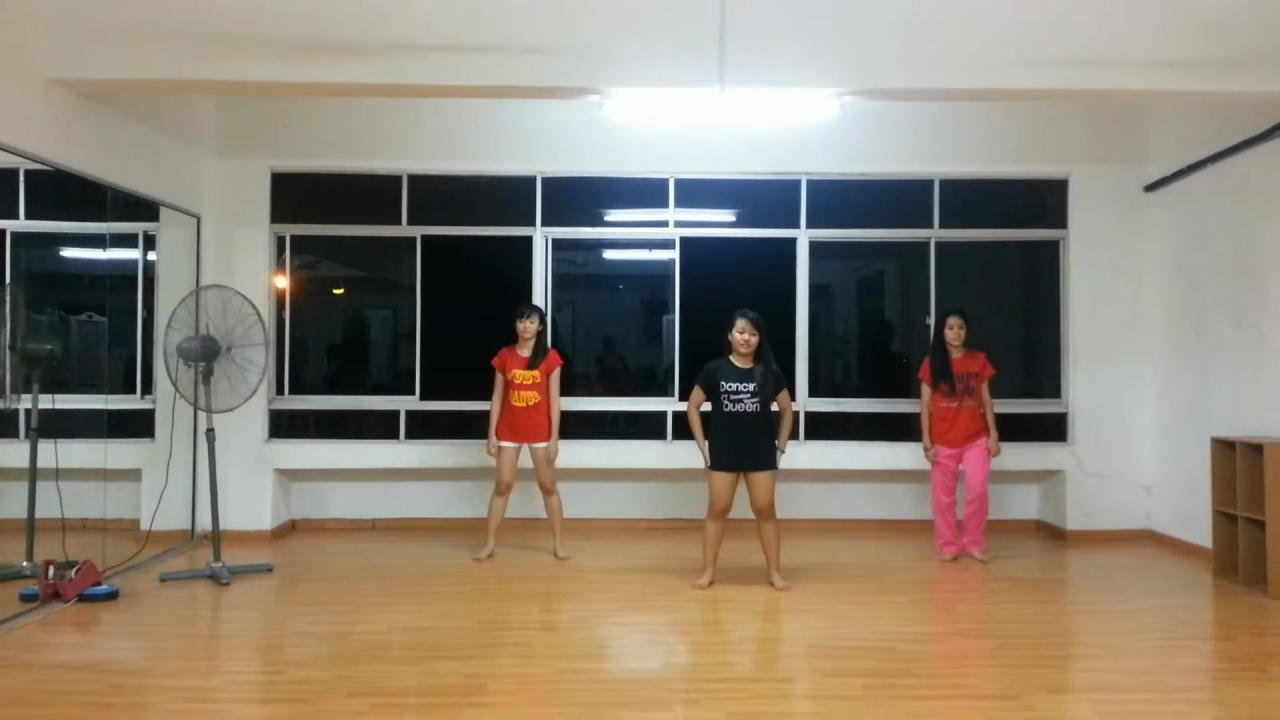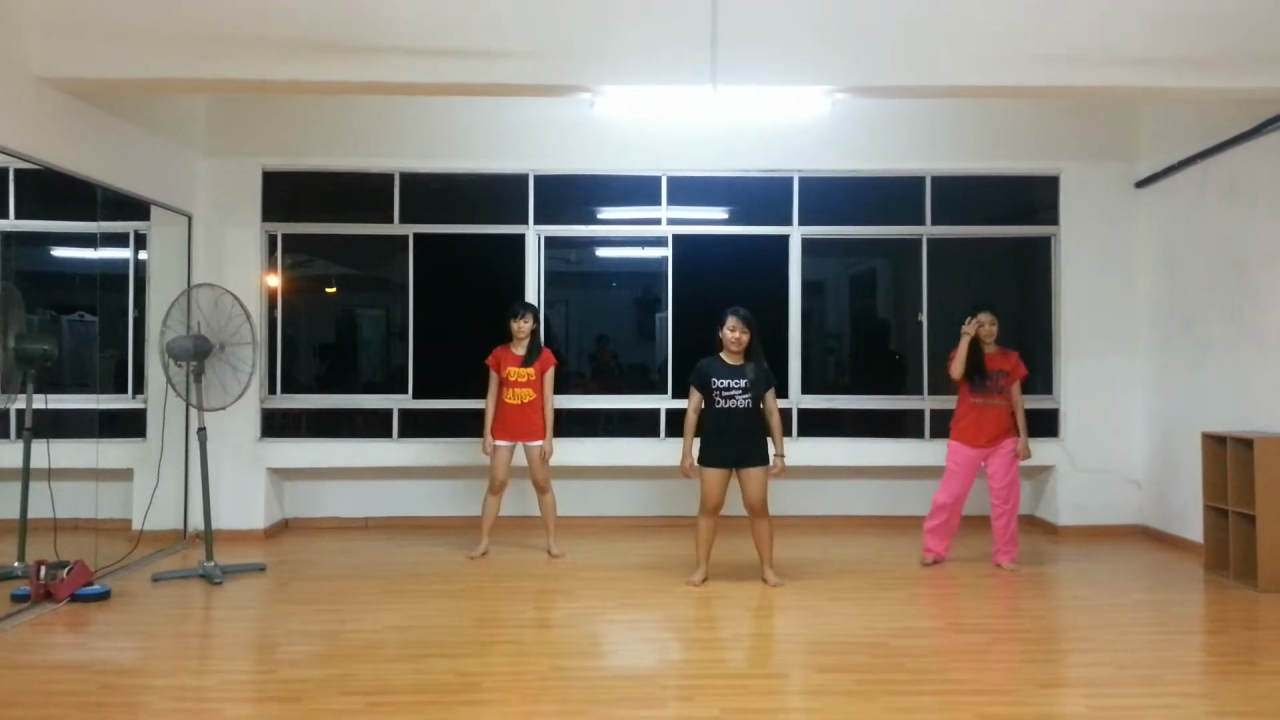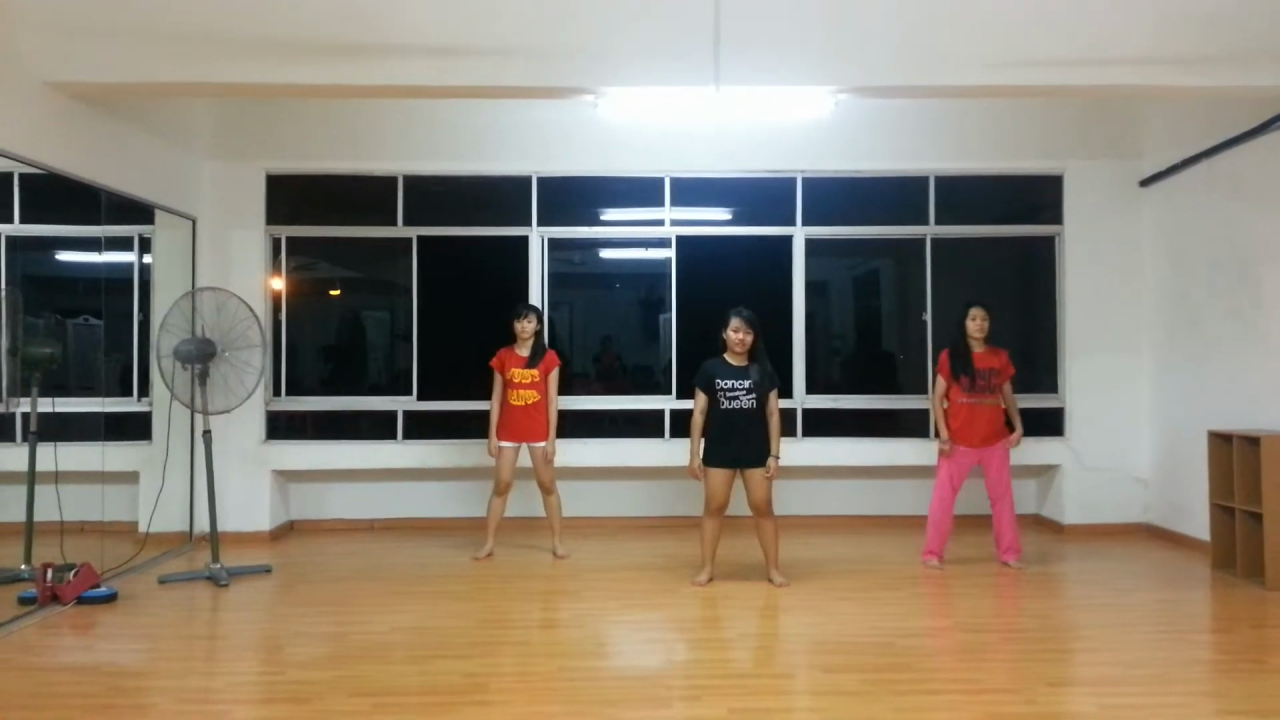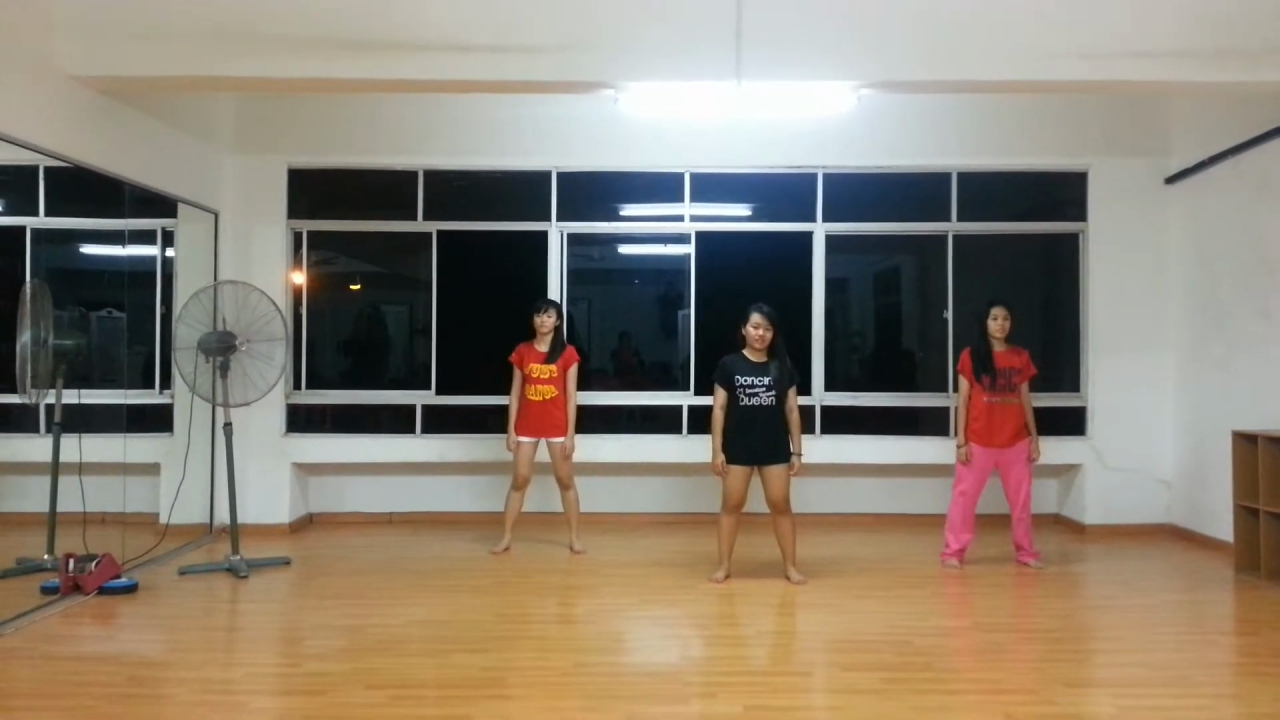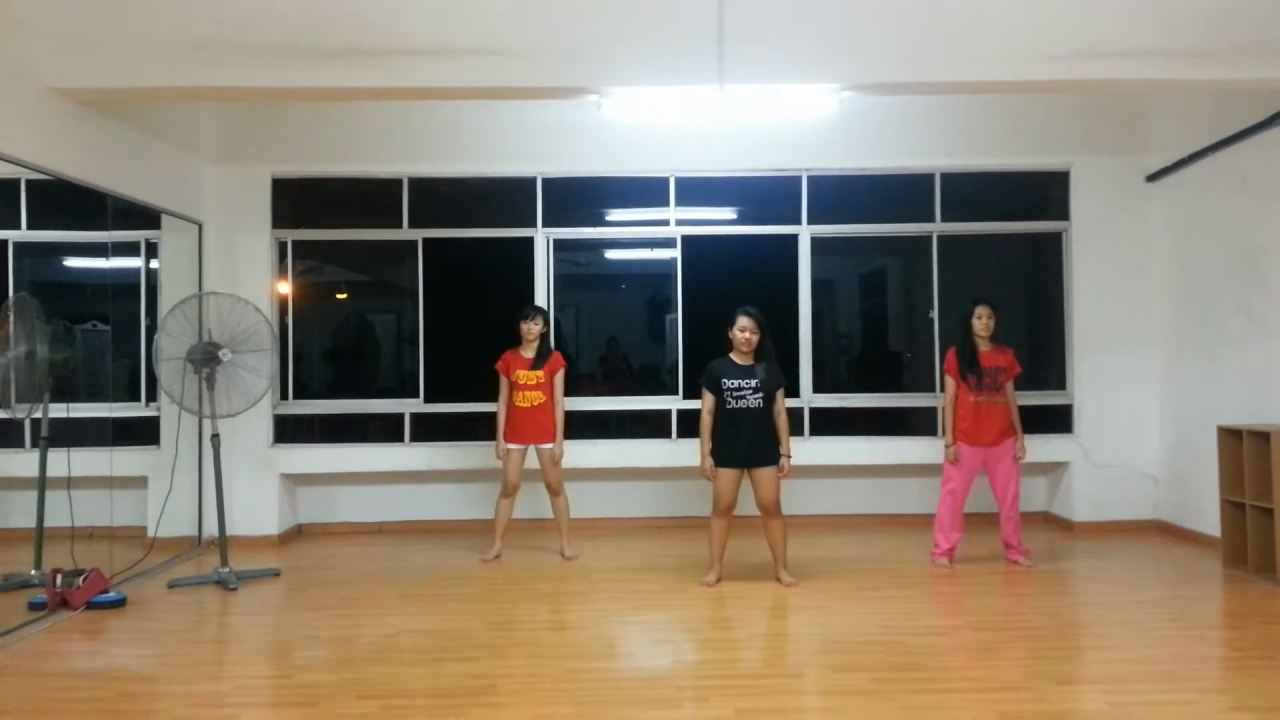
dt=1s
person 1, frame 1
left shoulder: (769, 372)
right shoulder: (714, 370)
left elbow: (787, 409)
right elbow: (693, 407)
left wrist: (780, 447)
right wrist: (703, 446)
left hip: (761, 453)
right hip: (723, 453)
left knee: (765, 511)
right knee: (717, 511)
left ankle: (774, 572)
right ankle: (708, 571)
person 1, frame 2
left shoulder: (760, 369)
right shoulder: (706, 368)
left elbow: (771, 411)
right elbow: (693, 411)
left wrist: (779, 452)
right wrist: (686, 452)
left hip: (753, 450)
right hip: (714, 450)
left knee: (758, 508)
right knee: (709, 507)
left ankle: (767, 568)
right ankle: (702, 567)
person 1, frame 3
left shoulder: (764, 370)
right shoulder: (710, 369)
left elbow: (773, 413)
right elbow: (699, 413)
left wrist: (774, 454)
right wrist: (694, 454)
left hip: (756, 451)
right hip: (719, 451)
left knee: (763, 508)
right knee: (714, 507)
left ankle: (773, 568)
right ankle: (707, 567)
person 1, frame 4
left shoulder: (783, 366)
right shoulder: (729, 364)
left elbow: (792, 410)
right elbow: (719, 408)
left wrist: (797, 451)
right wrist: (717, 449)
left hip: (775, 448)
right hip: (738, 447)
left knee: (780, 505)
right knee: (732, 504)
left ankle: (790, 566)
right ankle: (724, 565)
person 1, frame 5
left shoulder: (770, 369)
right shoulder: (716, 369)
left elbow: (779, 412)
right elbow: (707, 413)
left wrist: (785, 453)
right wrist: (705, 454)
left hip: (764, 451)
right hip: (727, 451)
left knee: (771, 507)
right knee: (722, 508)
left ankle: (781, 568)
right ankle: (715, 568)
person 2, frame 1
left shoulder: (979, 360)
right shoulder: (932, 363)
left elbow: (986, 400)
right elbow: (926, 404)
left wrist: (993, 434)
right wrist: (927, 441)
left hip: (975, 439)
right hip: (943, 441)
left knee: (977, 490)
right knee: (943, 495)
left ankle: (974, 543)
right ankle: (948, 546)
person 2, frame 2
left shoulder: (1010, 358)
right shoulder: (963, 352)
left elbow: (1016, 400)
right elbow: (955, 374)
left wrist: (1023, 436)
right wrist: (965, 338)
left hip: (1002, 440)
right hip: (965, 439)
left knee: (1005, 497)
right knee: (950, 495)
left ankle: (1005, 554)
right ankle: (934, 548)
person 2, frame 3
left shoulder: (1000, 357)
right shoulder: (950, 356)
left elbow: (1008, 396)
right elbow: (938, 398)
left wrist: (1018, 427)
right wrist: (943, 435)
left hip: (995, 441)
right hip: (959, 442)
left knee: (1002, 498)
right knee: (943, 498)
left ankle: (1009, 552)
right ankle: (932, 552)
person 2, frame 4
left shoulder: (1021, 357)
right shoulder: (970, 356)
left elbow: (1025, 400)
right elbow: (963, 400)
left wrist: (1034, 438)
right wrist: (961, 440)
left hip: (1015, 442)
right hip: (979, 442)
left knee: (1021, 498)
right knee: (964, 496)
left ankle: (1026, 551)
right ankle: (953, 551)
person 2, frame 5
left shoulder: (1006, 356)
right shoulder: (956, 355)
left elbow: (1010, 399)
right elbow: (950, 400)
left wrist: (1020, 436)
right wrist: (949, 440)
left hip: (1001, 440)
right hip: (966, 441)
left knee: (1009, 497)
right knee: (952, 496)
left ankle: (1014, 549)
right ankle: (943, 550)
person 3, frame 1
left shoulder: (550, 357)
right shoulder: (504, 356)
left elbow: (554, 399)
right elbow: (497, 397)
left wrist: (554, 437)
right wrist: (491, 434)
left hip: (540, 431)
right hip: (509, 431)
left knee: (548, 486)
right knee: (502, 485)
left ankle: (558, 543)
right ankle: (490, 543)
person 3, frame 2
left shoulder: (544, 356)
right shoulder: (499, 355)
left elbow: (548, 399)
right elbow: (492, 396)
left wrist: (549, 437)
right wrist: (487, 433)
left hip: (534, 430)
right hip: (503, 430)
left knee: (542, 485)
right knee: (496, 484)
left ankle: (551, 541)
right ankle: (484, 541)
person 3, frame 3
left shoulder: (548, 358)
right shoulder: (503, 356)
left elbow: (552, 400)
right elbow: (496, 398)
left wrist: (551, 438)
right wrist: (492, 435)
left hip: (538, 431)
right hip: (508, 431)
left knee: (547, 486)
right knee: (501, 485)
left ankle: (557, 542)
right ankle: (489, 543)
person 3, frame 4
left shoulder: (567, 353)
right shoulder: (522, 351)
left elbow: (571, 396)
right elbow: (515, 393)
left wrist: (570, 434)
right wrist: (511, 430)
left hip: (557, 427)
right hip: (527, 426)
left knee: (565, 481)
right knee: (519, 480)
left ankle: (574, 537)
right ankle: (506, 537)
person 3, frame 5
left shoulder: (554, 359)
right shoulder: (508, 359)
left elbow: (558, 402)
right elbow: (503, 401)
left wrist: (559, 440)
right wrist: (499, 438)
left hip: (545, 433)
right hip: (515, 434)
left knee: (555, 487)
right knee: (508, 487)
left ankle: (565, 543)
right ankle: (497, 545)
